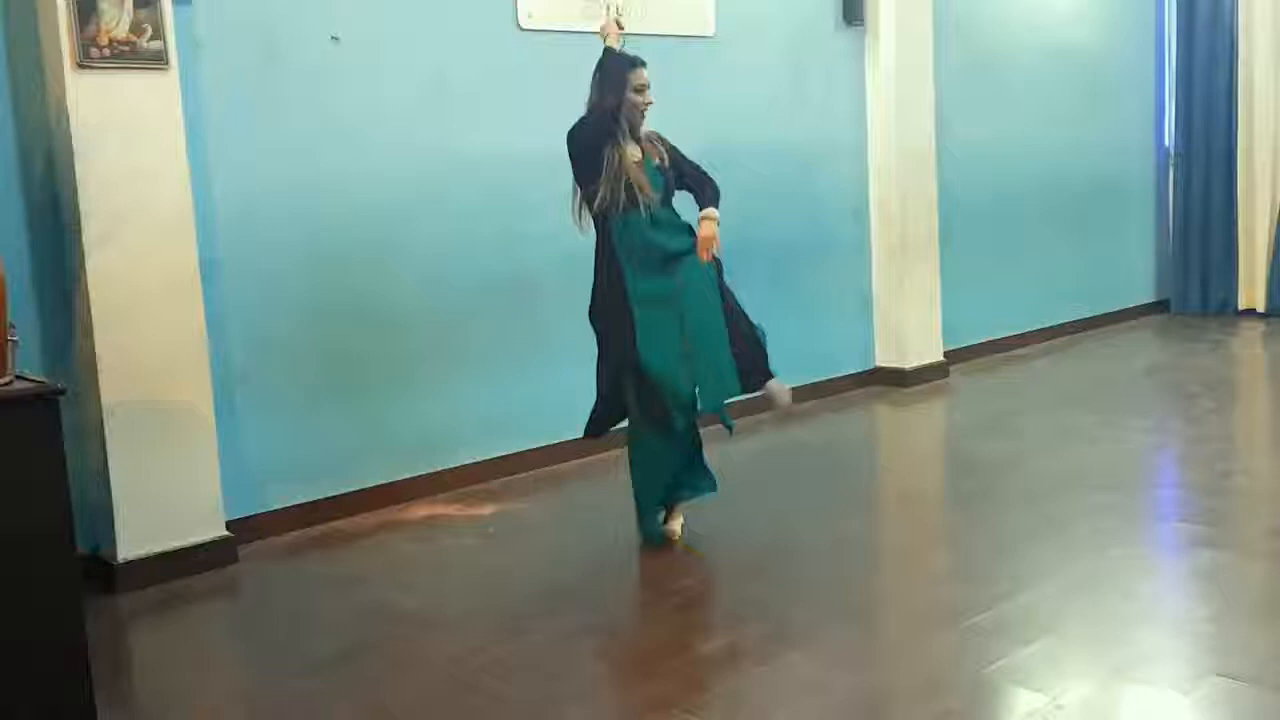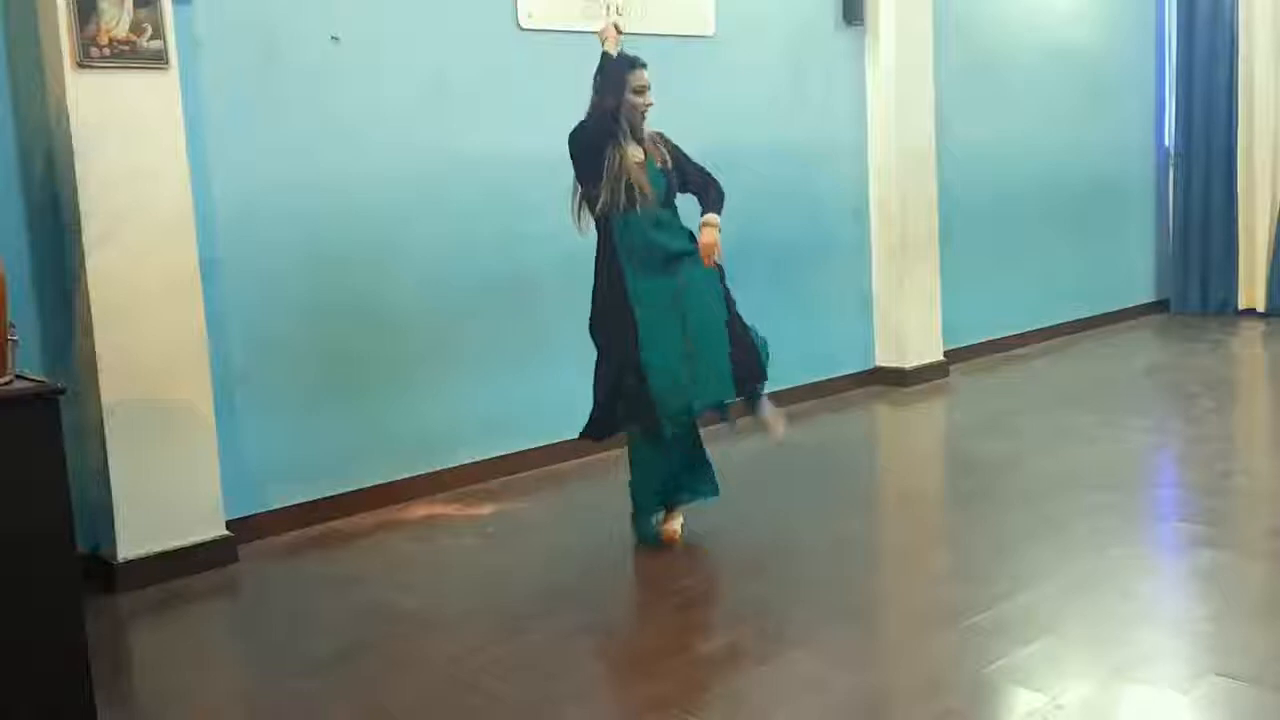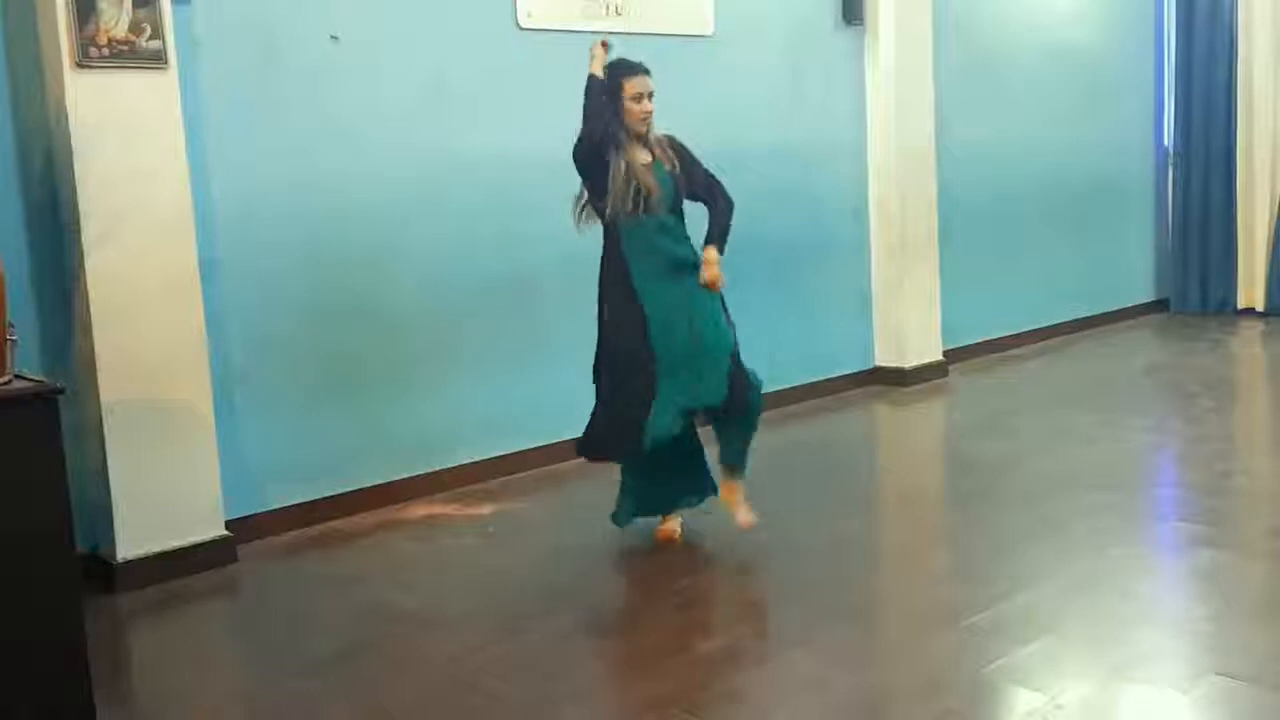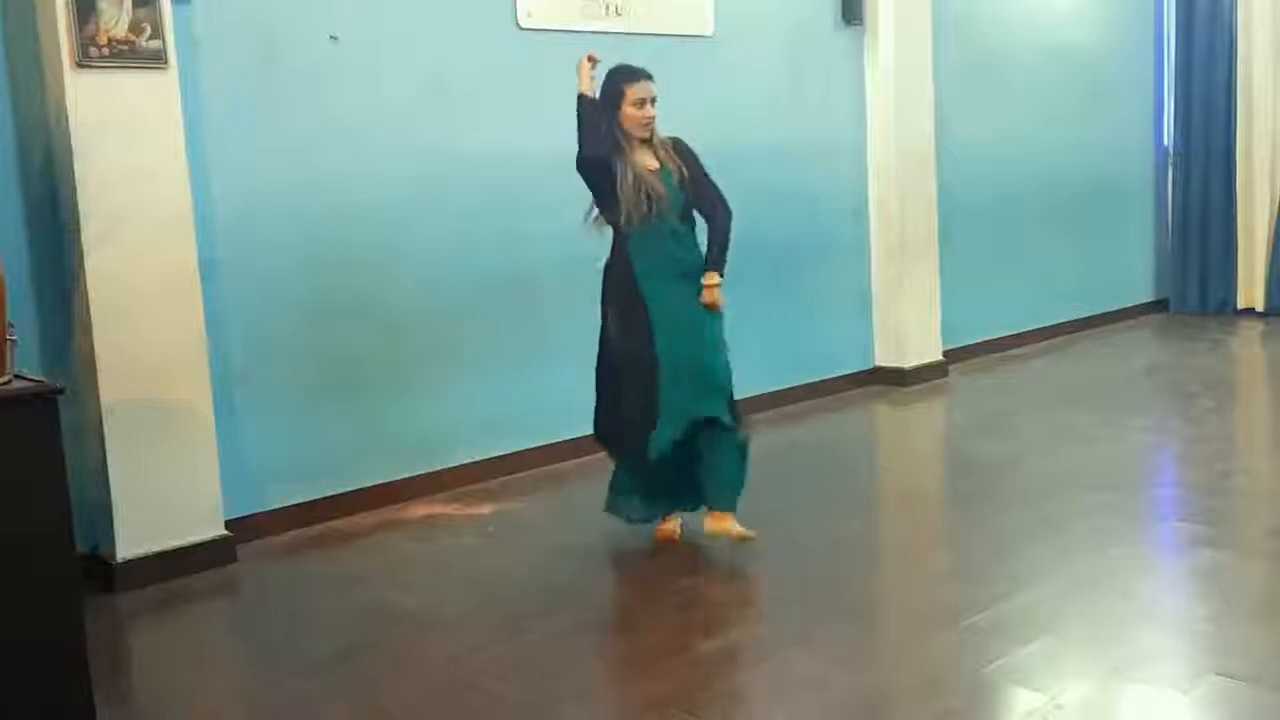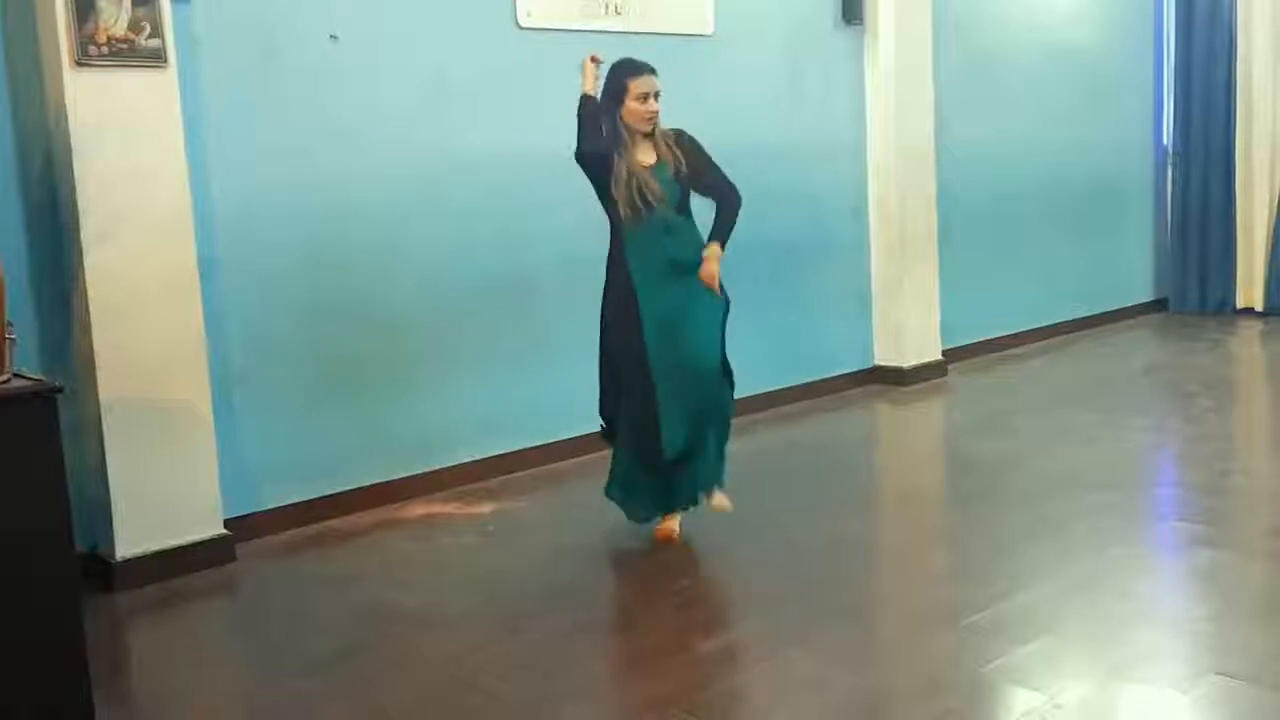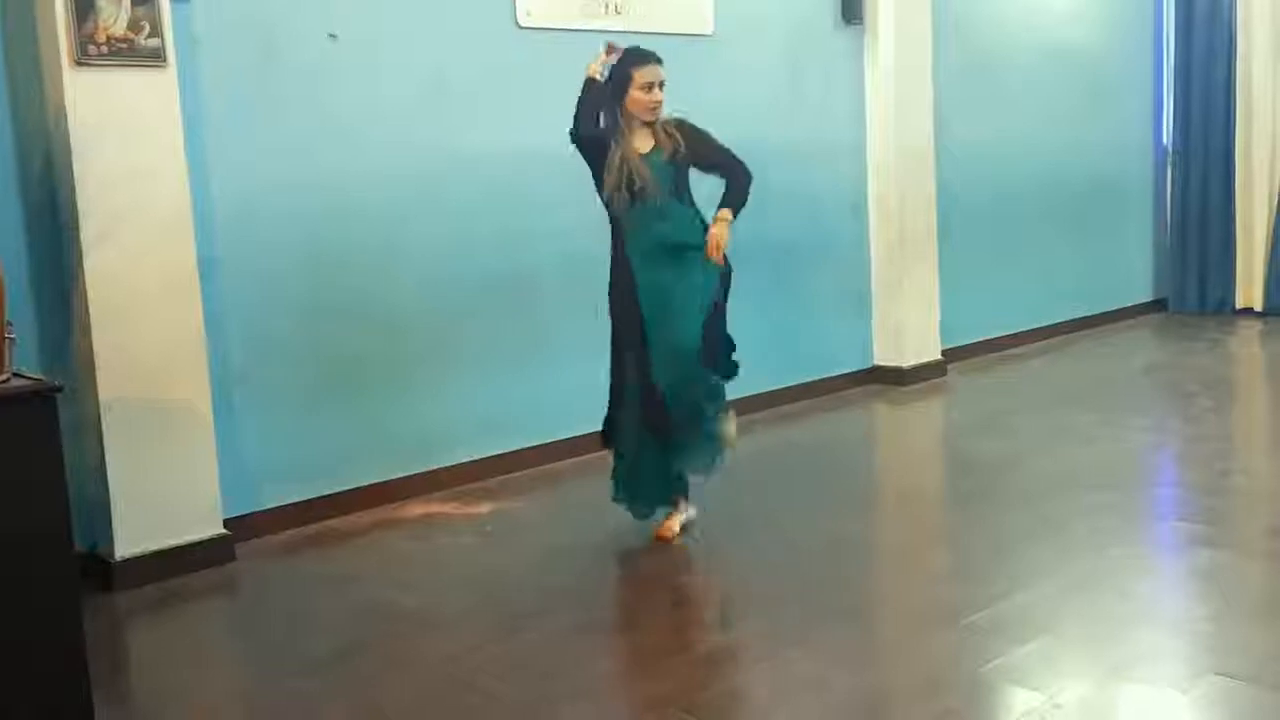
dt=0.1s
person 1, frame 1
left shoulder: (656, 146)
right shoulder: (588, 146)
left elbow: (702, 182)
right elbow: (603, 104)
left wrist: (709, 215)
right wrist: (612, 46)
left hip: (682, 263)
right hip: (631, 283)
right knee: (658, 391)
left ankle: (761, 379)
right ankle: (668, 502)
person 1, frame 2
left shoulder: (659, 146)
right shoulder: (589, 147)
left elbow: (707, 184)
right elbow: (603, 107)
left wrist: (710, 221)
right wrist: (610, 49)
left hip: (682, 266)
right hip: (631, 284)
left knee: (717, 337)
right knee: (656, 393)
left ankle: (756, 398)
right ankle: (666, 503)
person 1, frame 3
left shoulder: (670, 150)
right shoulder: (599, 157)
left elbow: (718, 198)
right elbow: (593, 133)
left wrist: (713, 250)
right wrist: (596, 72)
left hip: (687, 278)
right hip: (634, 292)
left knee: (720, 369)
right knee: (653, 394)
left ankle: (732, 482)
right ankle: (667, 502)
person 1, frame 4
left shoulder: (676, 154)
right shoulder: (604, 167)
left elbow: (717, 210)
right elbow: (593, 150)
left wrist: (713, 273)
right wrist: (586, 90)
left hip: (689, 286)
right hip: (639, 296)
left knee: (710, 385)
right knee: (653, 399)
left ankle: (720, 507)
right ankle: (666, 503)
person 1, frame 5
left shoulder: (679, 145)
right shoulder: (606, 160)
left elbow: (726, 195)
right elbow: (587, 146)
left wrist: (715, 248)
right wrist: (589, 89)
left hip: (690, 274)
right hip: (636, 286)
left knee: (700, 369)
right knee: (646, 392)
left ankle: (704, 480)
right ankle: (664, 502)
person 1, frame 6
left shoulder: (679, 134)
right shoulder: (604, 147)
left elbow: (737, 171)
right elbow: (581, 130)
left wrist: (725, 216)
right wrist: (596, 73)
left hip: (693, 259)
right hip: (640, 273)
left knee: (689, 344)
right knee: (649, 380)
left ankle: (713, 409)
right ankle: (671, 498)
